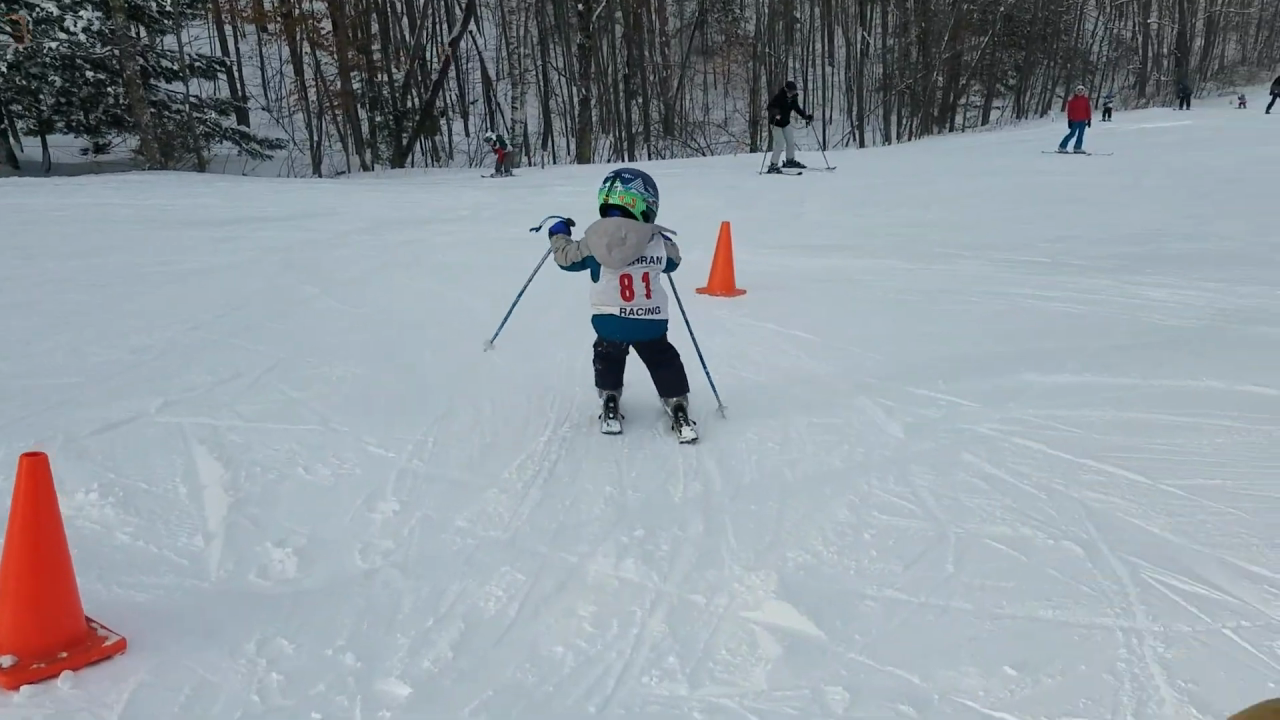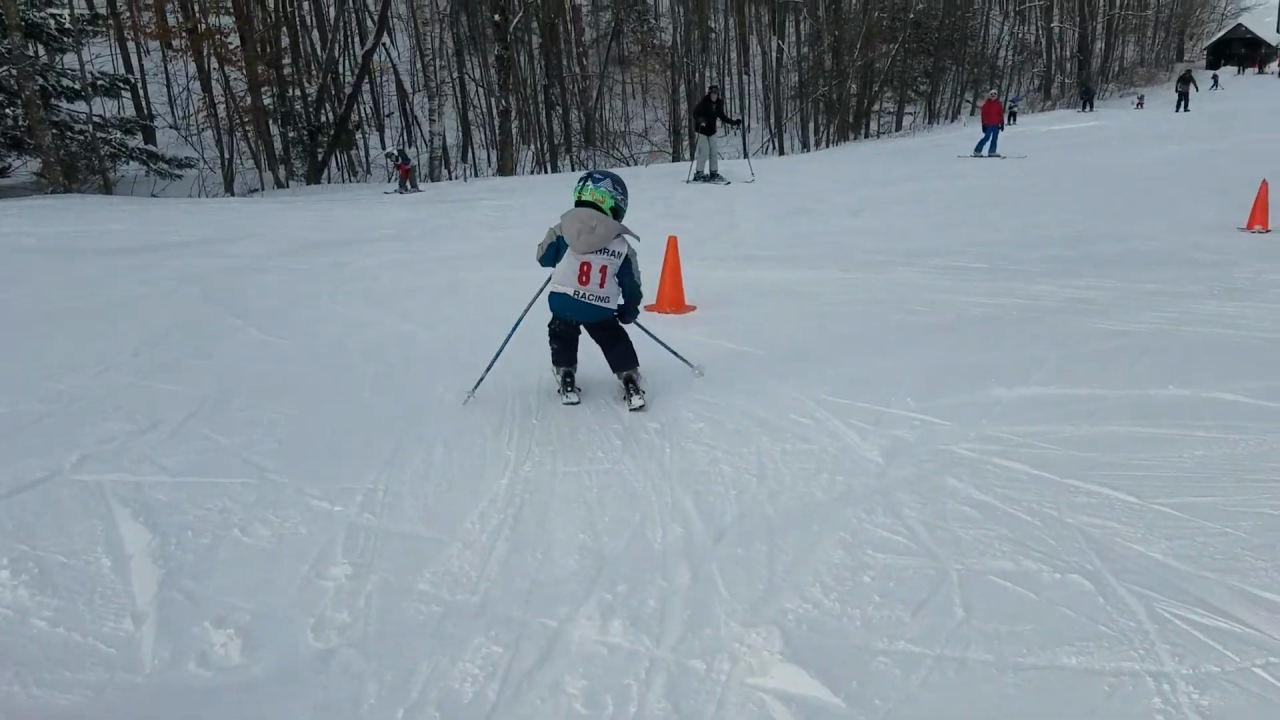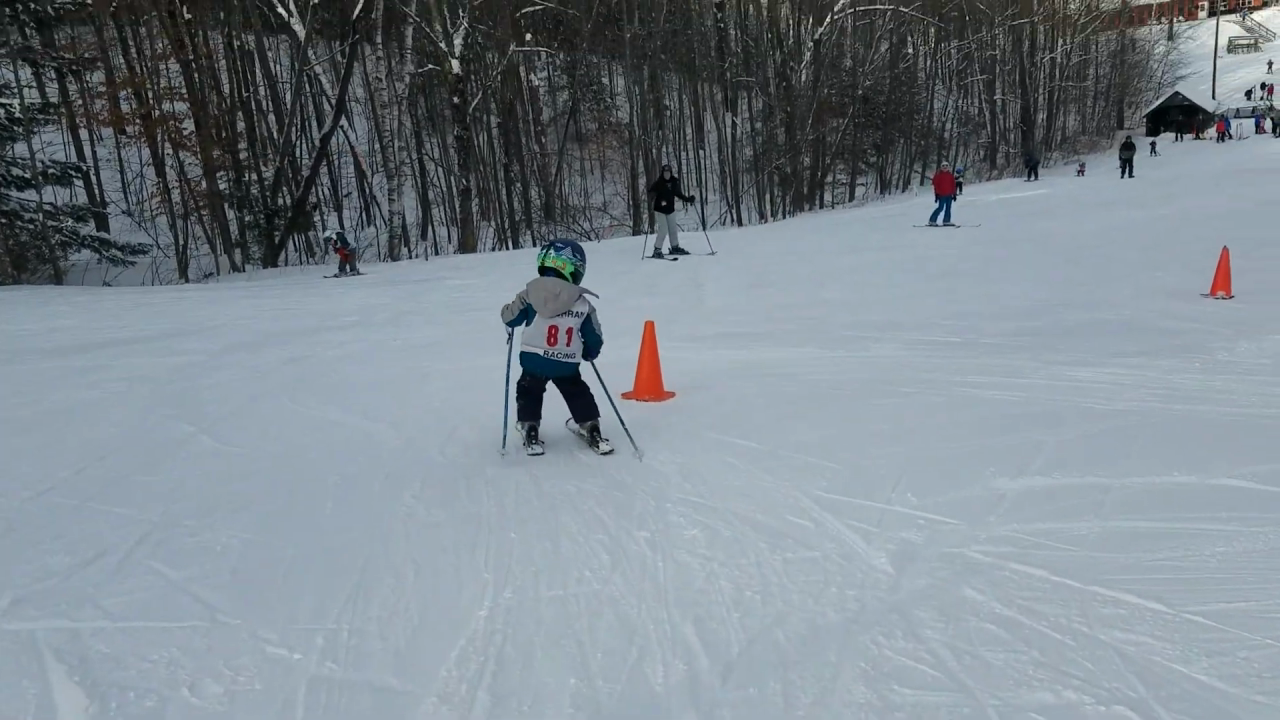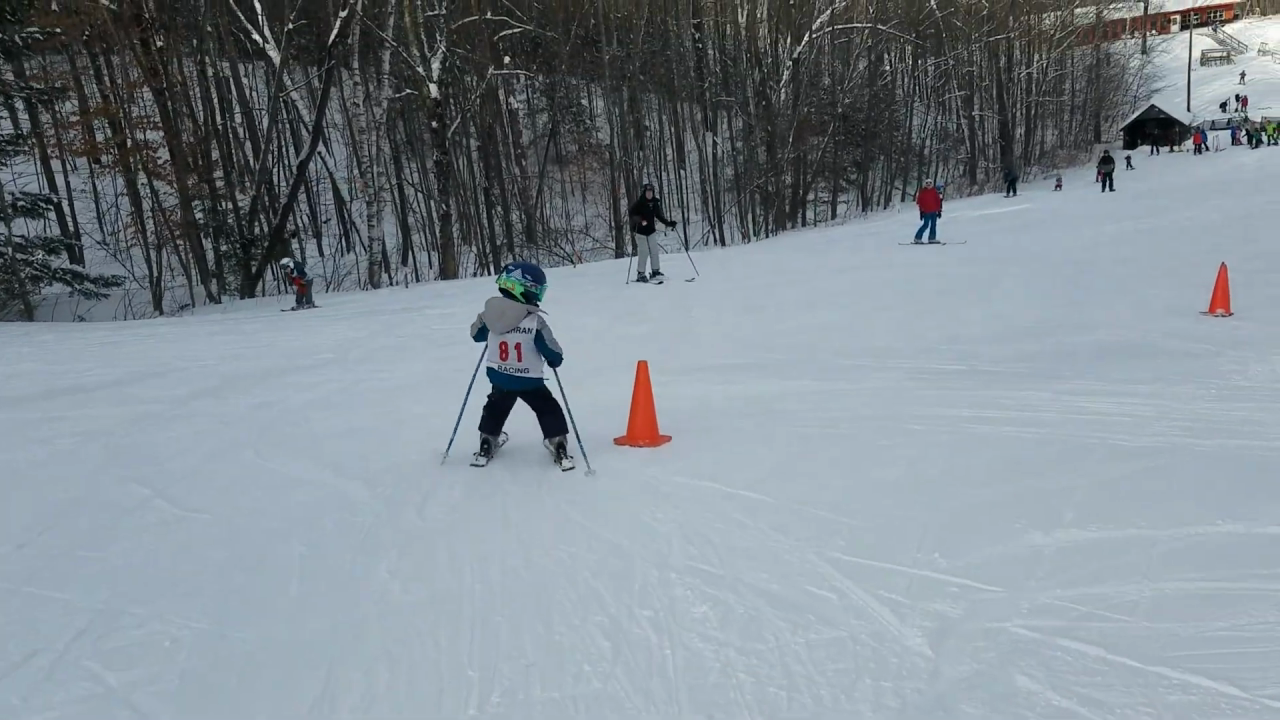
dt=0.5s
person 1, frame 1
left shoulder: (593, 242)
right shoulder: (658, 244)
left elbow: (567, 259)
right elbow: (672, 263)
left wrist: (559, 236)
left hip: (611, 323)
right hip: (651, 323)
left knee: (608, 360)
right knee: (665, 363)
left ankle: (610, 403)
right ankle: (678, 407)
person 1, frame 2
left shoulder: (564, 230)
right shoulder: (621, 245)
left elbow: (544, 257)
right elbow: (631, 281)
right wrist: (631, 307)
left hip: (565, 302)
right hip: (601, 309)
left knee: (562, 338)
right knee: (615, 341)
left ankle: (565, 376)
right ankle: (629, 380)
person 1, frame 3
left shoulder: (530, 295)
right shoulder: (582, 304)
left elbow: (510, 319)
right elbow: (594, 336)
left wrist: (509, 308)
right wrist: (590, 351)
left hip: (534, 361)
right hip: (567, 365)
left knee: (529, 394)
right knee: (578, 395)
left ankle: (530, 432)
right ankle: (592, 431)
person 1, frame 4
left shoulder: (490, 313)
right shoulder: (534, 321)
left elbow: (476, 334)
right elbow: (553, 352)
right wrist: (554, 360)
left hip: (500, 377)
right hip: (529, 380)
left knee: (495, 409)
right knee: (548, 409)
left ankle: (486, 447)
right ankle: (559, 449)
